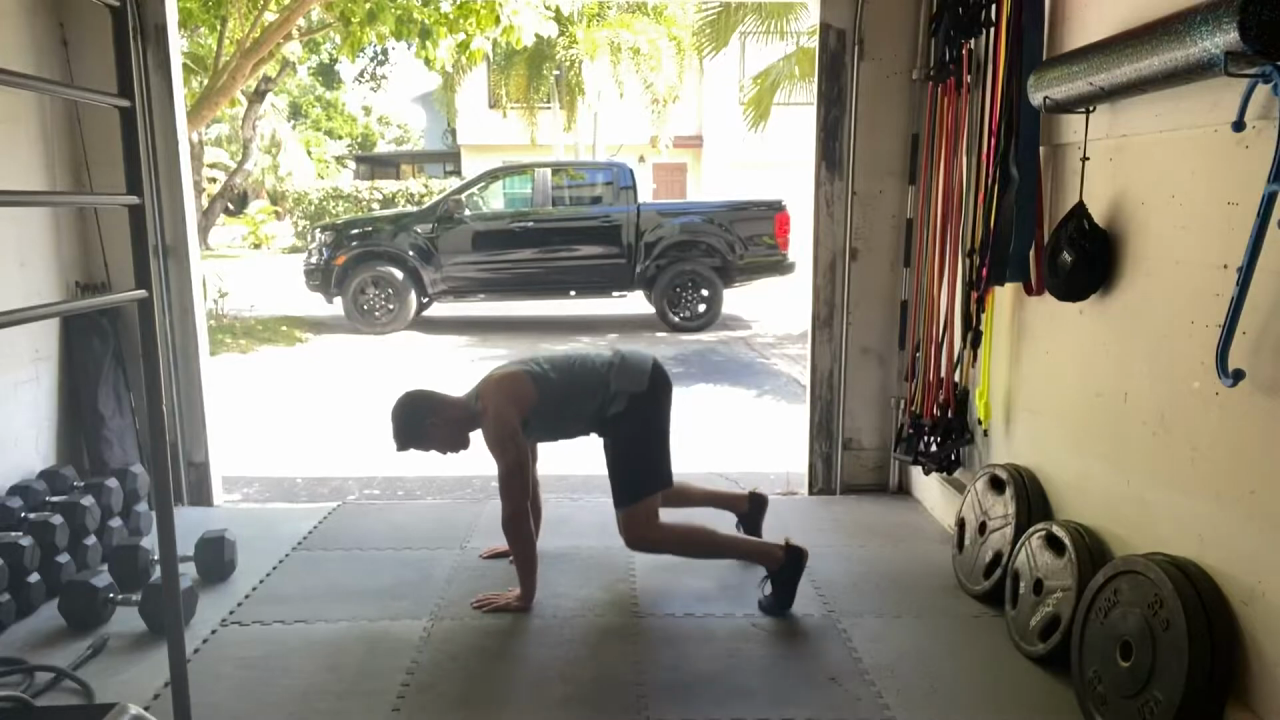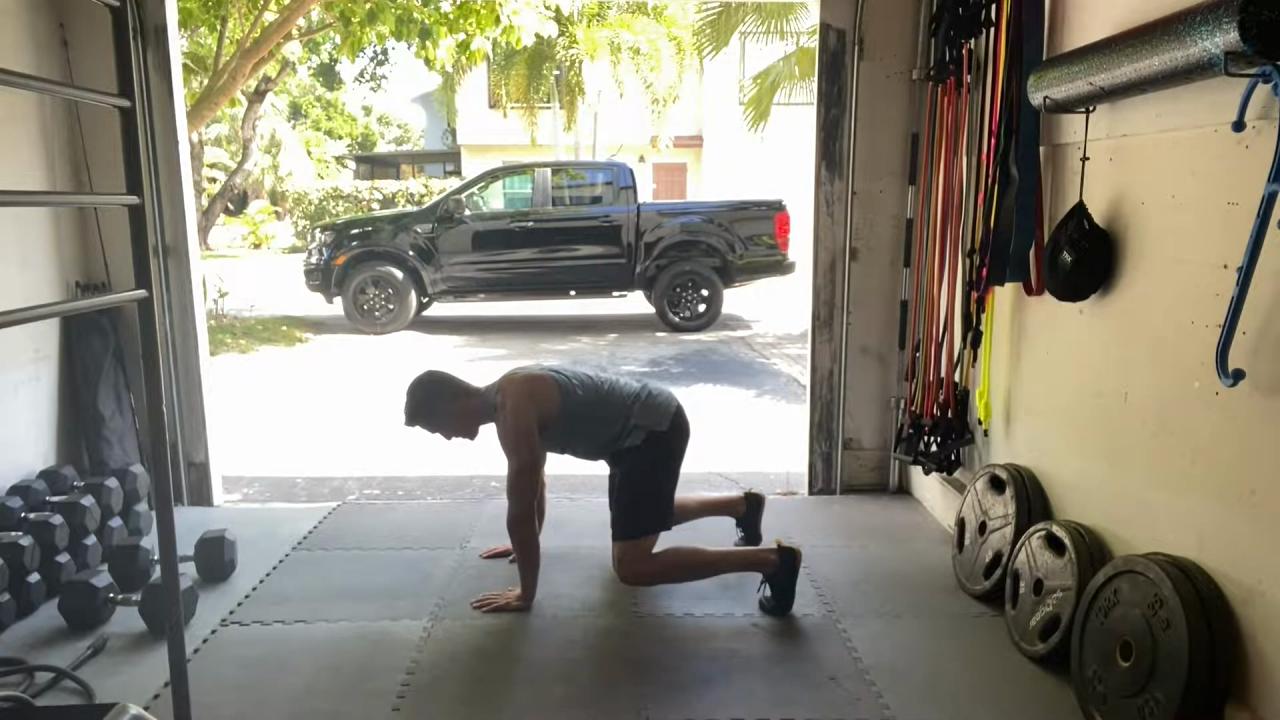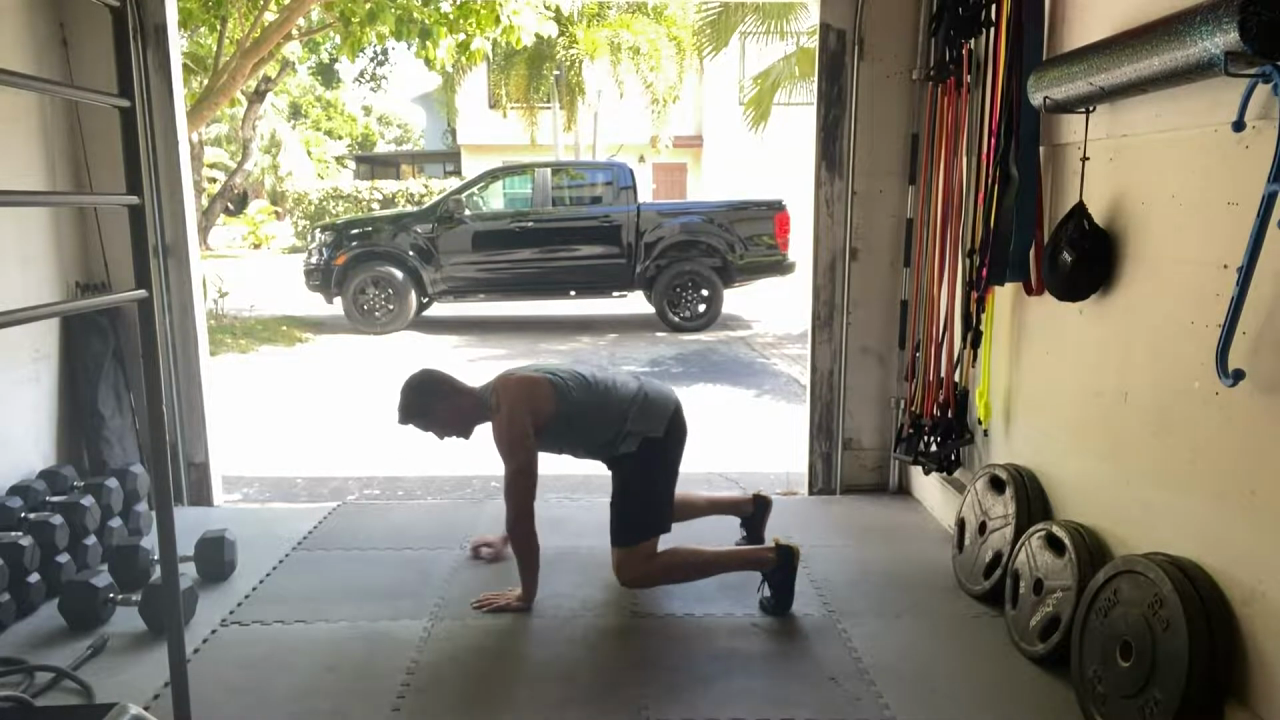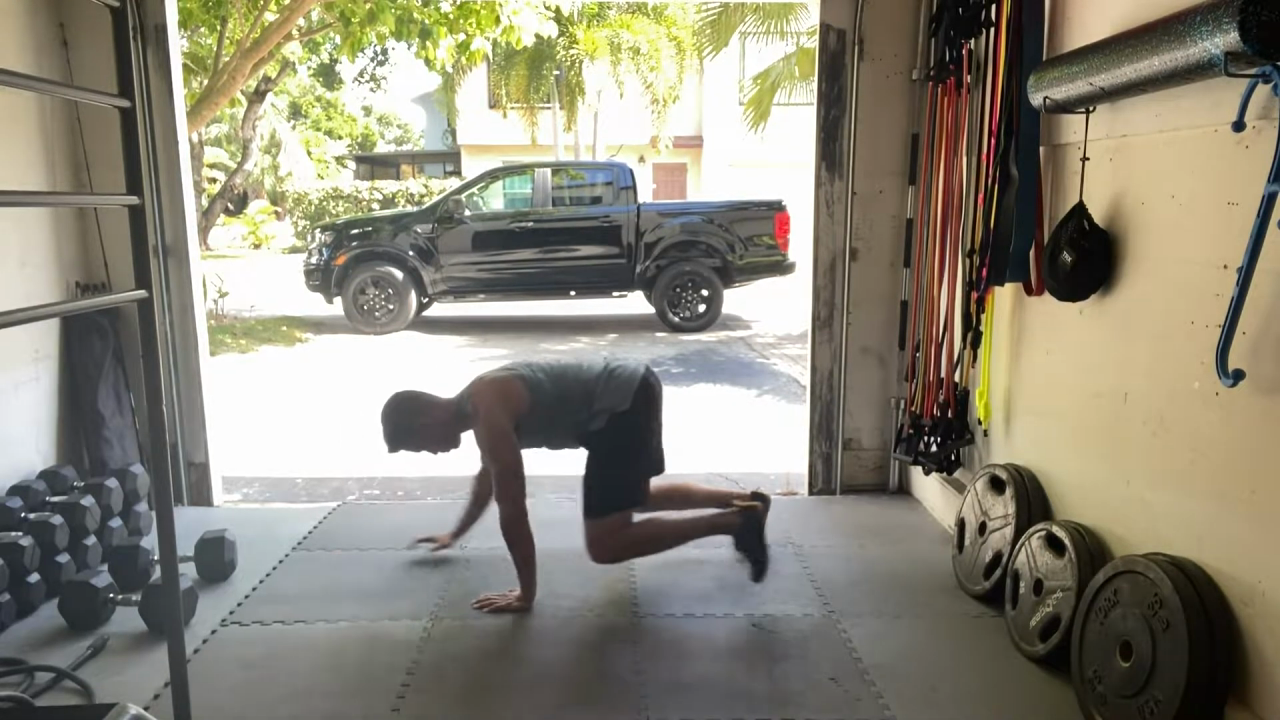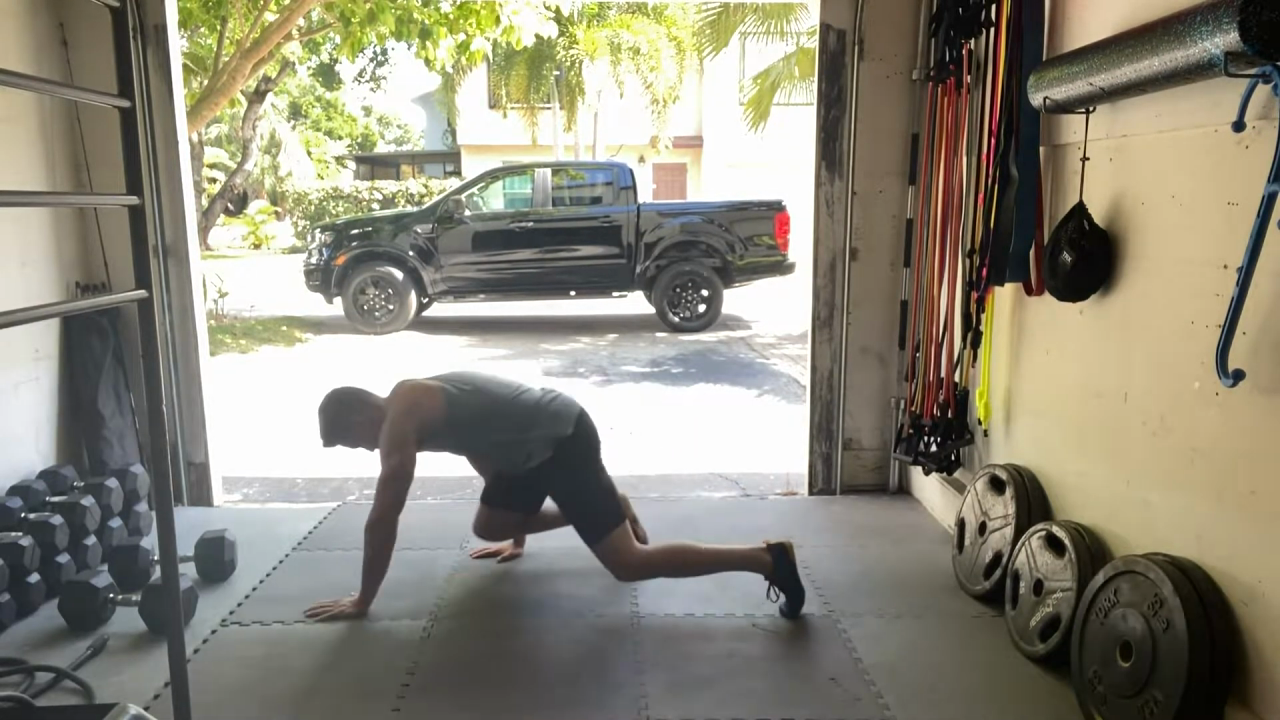
dt=1s
person 1, frame 1
left shoulder: (494, 414)
right shoulder: (492, 399)
left elbow: (514, 509)
right elbow: (527, 479)
left wrist: (525, 593)
right wrist: (525, 543)
left hip: (634, 392)
right hip: (633, 384)
left knee: (640, 533)
right knee: (650, 494)
left ankle: (779, 558)
right ankle: (746, 504)
person 1, frame 2
left shoulder: (513, 413)
right shoulder: (509, 393)
left elbow: (521, 511)
right elbow: (535, 482)
left wrist: (526, 594)
right wrist: (527, 542)
left hip: (654, 429)
right hip: (647, 420)
left knee: (632, 567)
right knee: (639, 516)
left ankle: (773, 560)
right ankle: (742, 505)
person 1, frame 3
left shoulder: (508, 413)
right shoulder: (502, 396)
left elbow: (520, 513)
right elbow: (522, 486)
left wrist: (526, 595)
right wrist: (508, 538)
left hip: (650, 429)
right hip: (651, 413)
left knee: (633, 570)
right knee: (646, 512)
left ankle: (769, 557)
right ankle: (749, 506)
person 1, frame 4
left shoulder: (487, 418)
right shoulder: (470, 404)
left elbow: (513, 512)
right elbow: (490, 479)
left wrist: (526, 594)
right wrist: (455, 534)
left hip: (623, 402)
right hip: (630, 390)
left knee: (606, 546)
right knee: (638, 497)
left ankle: (737, 520)
right ankle: (747, 503)
person 1, frame 5
left shoulder: (398, 417)
right shoulder: (424, 399)
left elbow: (383, 518)
right elbow: (489, 462)
left wrist: (361, 601)
right wrist: (517, 540)
left hip: (559, 442)
right hip: (544, 440)
left knee: (629, 564)
right knee: (488, 527)
left ankle: (768, 559)
right ankle: (608, 506)
